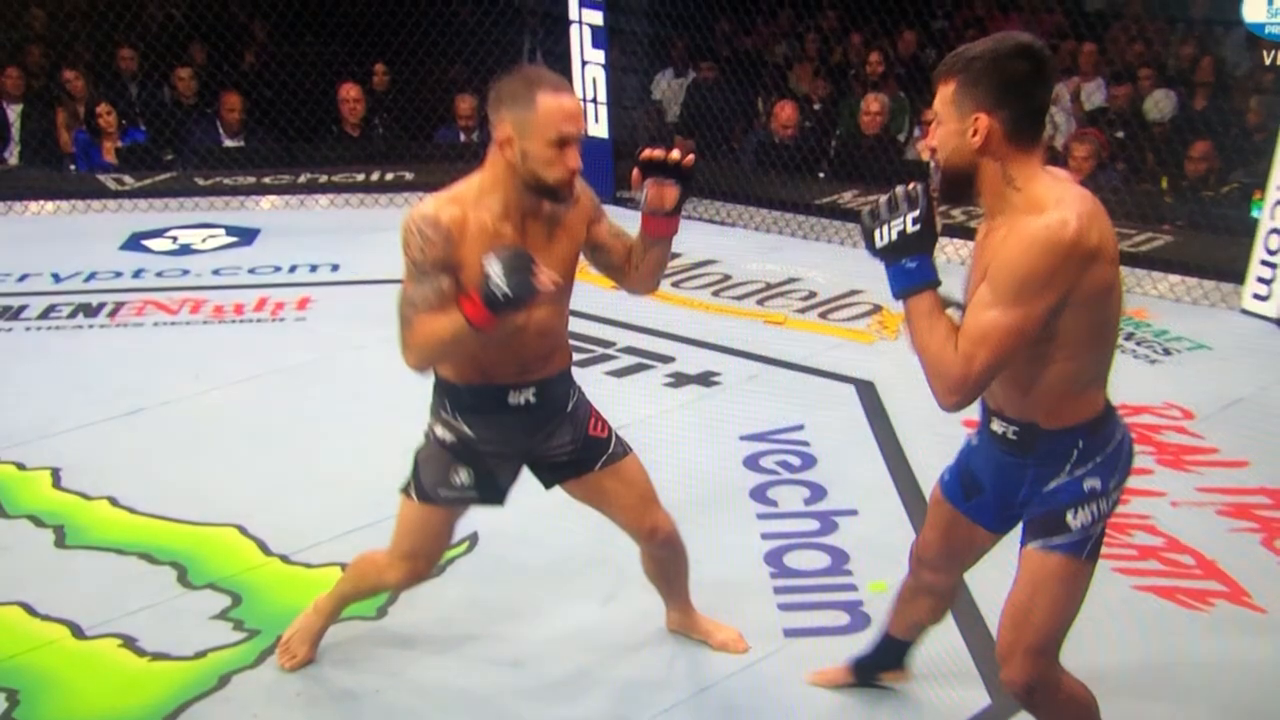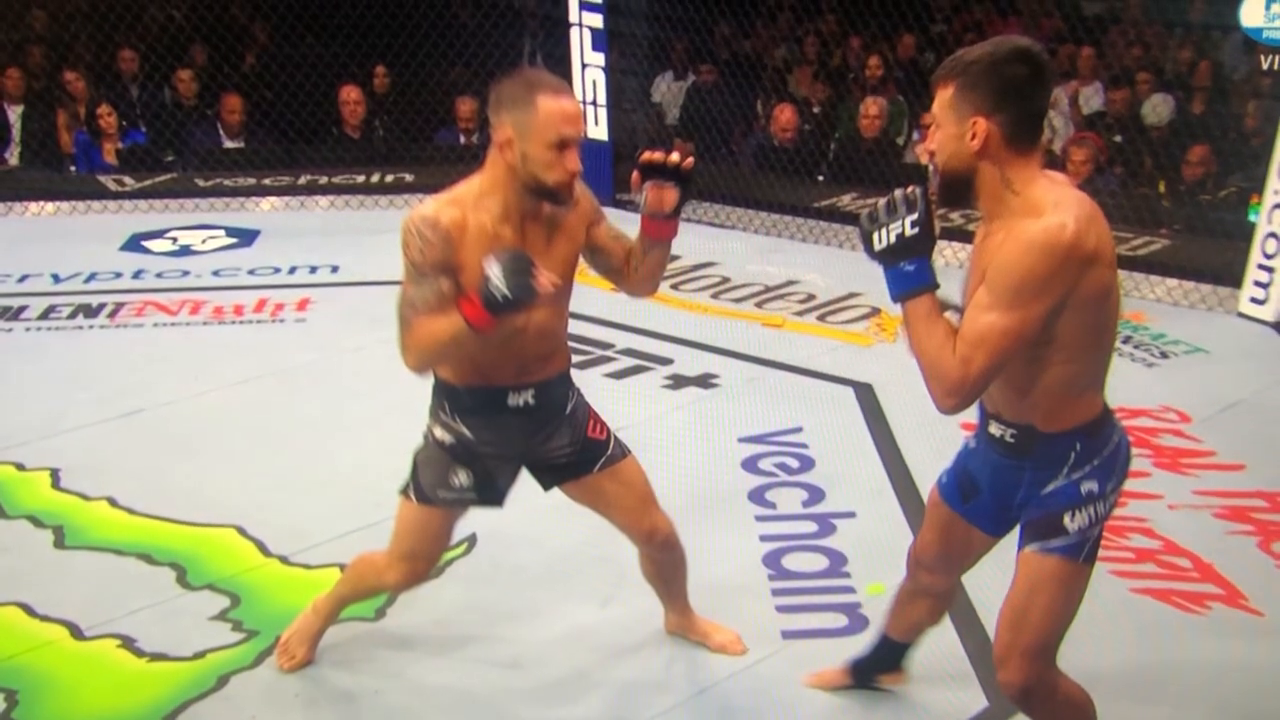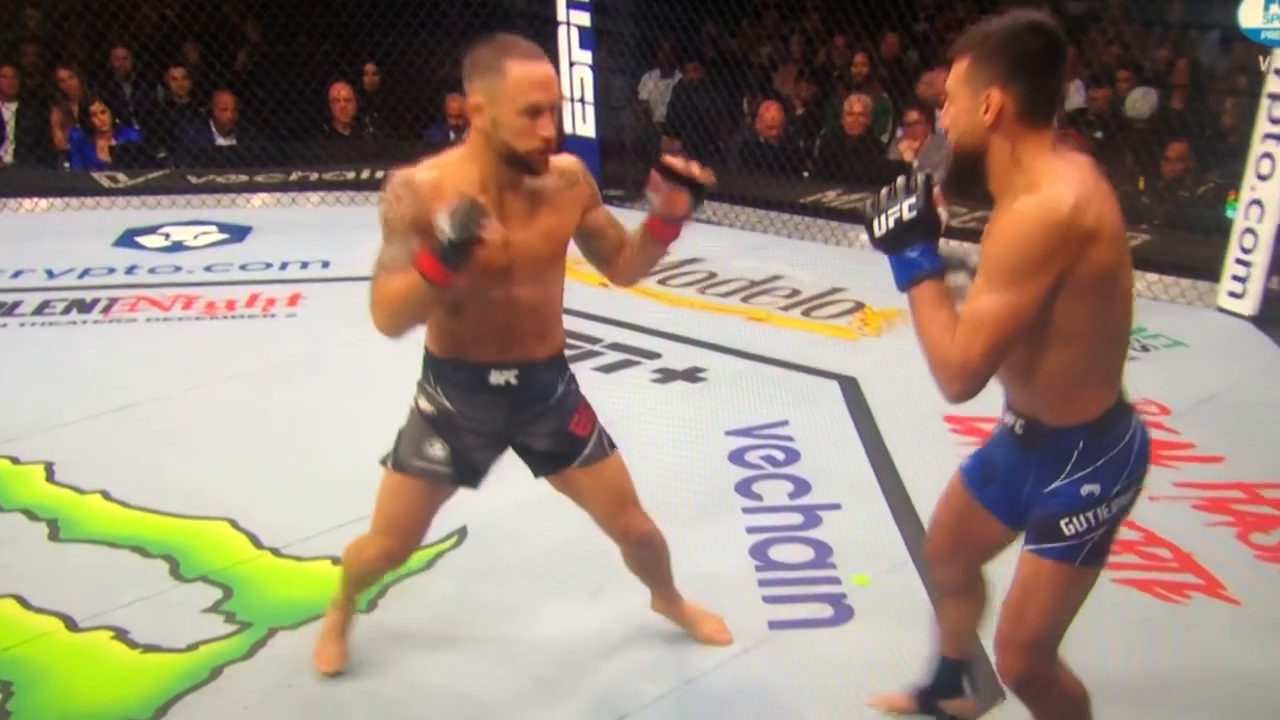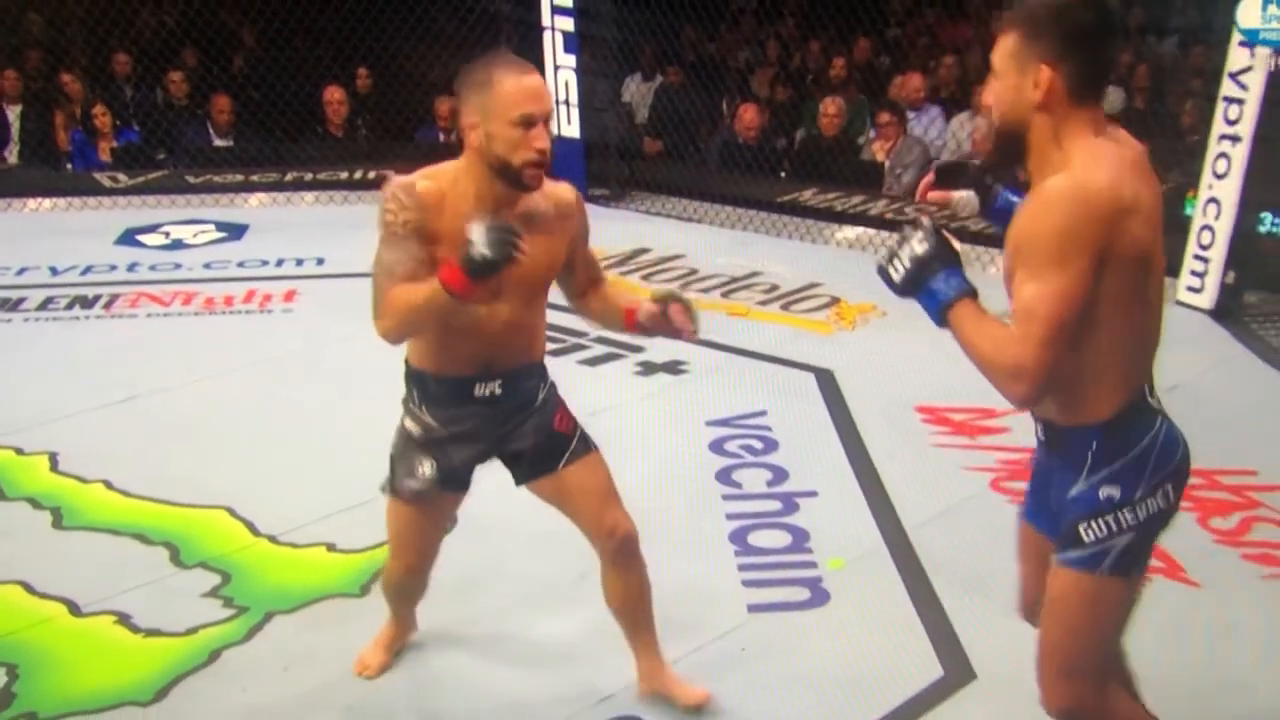
dt=0.5s
person 1, frame 1
left shoulder: (1052, 227)
right shoulder: (1019, 199)
left elbow: (955, 381)
left wrist: (909, 267)
left hip: (1070, 460)
right hip: (1002, 438)
right knee: (931, 561)
right ankle: (884, 658)
person 1, frame 2
left shoulder: (1049, 230)
right shoulder: (1013, 205)
left elbow: (953, 385)
left wrist: (907, 269)
left hip: (1067, 463)
right hip: (1000, 440)
right knee: (929, 563)
right ankle: (881, 661)
person 1, frame 3
left shoulder: (1044, 209)
right shoulder: (1054, 176)
left elbow: (958, 373)
left wrist: (915, 258)
right wrist: (955, 277)
left hip: (1083, 458)
right hip: (1026, 434)
left knee: (1022, 660)
right knee: (946, 556)
person 1, frame 4
left shoulder: (1074, 190)
right shoulder: (1114, 155)
left elbow: (1023, 375)
left wrist: (941, 286)
left hip: (1110, 464)
right hip: (1080, 445)
right knee: (1050, 614)
person 2, frame 1
left shoulder: (574, 201)
right shoulder: (438, 223)
left elbow: (638, 279)
right elbow: (416, 351)
left wrist: (661, 214)
right wrist: (485, 303)
left hip: (557, 402)
right hip: (470, 415)
left knee: (656, 529)
right knee: (405, 566)
left ankle: (682, 613)
right ankle: (322, 609)
person 2, frame 2
left shoulder: (574, 204)
right shoulder: (438, 225)
left elbow: (638, 282)
right elbow: (416, 353)
left wrist: (660, 216)
right wrist: (485, 306)
left hip: (555, 403)
right hip: (470, 416)
left knee: (656, 532)
right knee: (405, 567)
left ankle: (681, 615)
right ankle: (320, 611)
person 2, frame 3
left shoulder: (568, 180)
right shoulder: (418, 190)
left elbow: (624, 267)
right elbow: (388, 318)
left wrist: (668, 216)
right wrist: (440, 257)
left hip: (545, 386)
right hip: (456, 390)
left knee: (634, 528)
right knee: (387, 545)
left ankle: (669, 600)
right ankle: (340, 613)
person 2, frame 4
left shoulder: (560, 206)
right shoulder: (414, 199)
left elbow: (590, 294)
right elbow: (390, 322)
left wrist: (644, 316)
right wrist: (464, 273)
left hip: (527, 394)
right hip: (440, 404)
left knee: (617, 535)
right knee: (407, 564)
left ankle: (652, 669)
right ankle: (399, 627)
